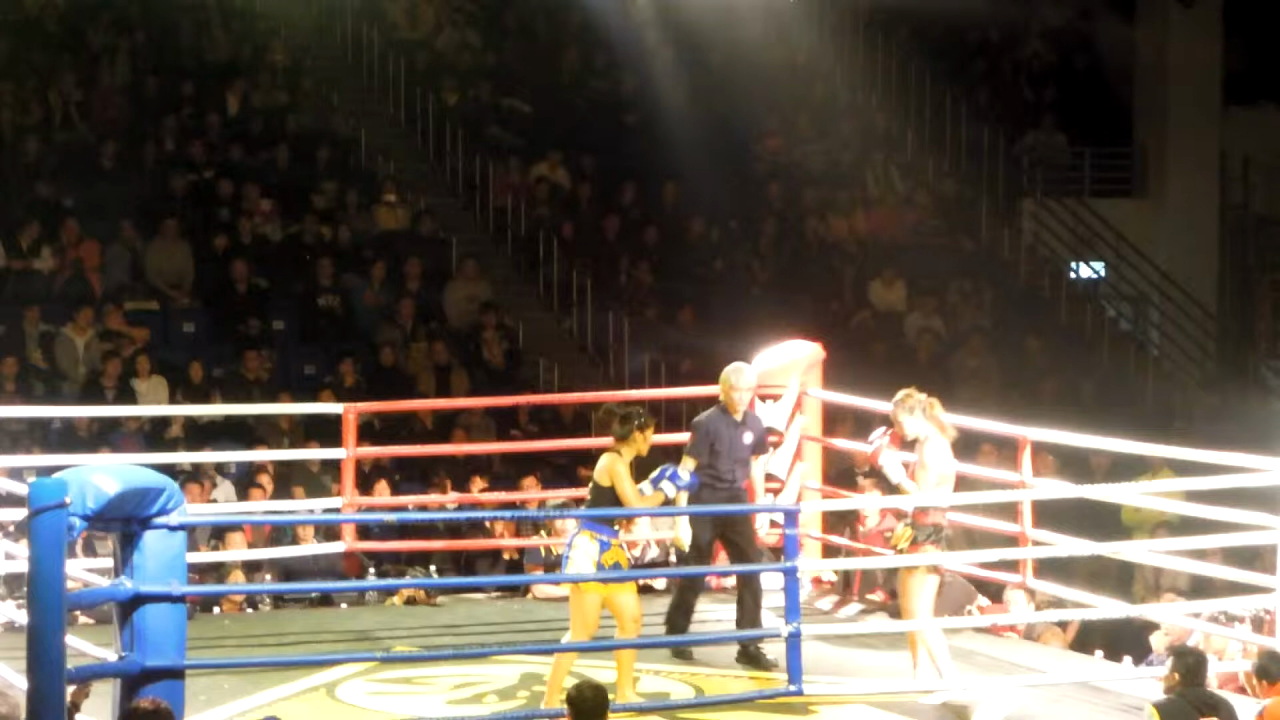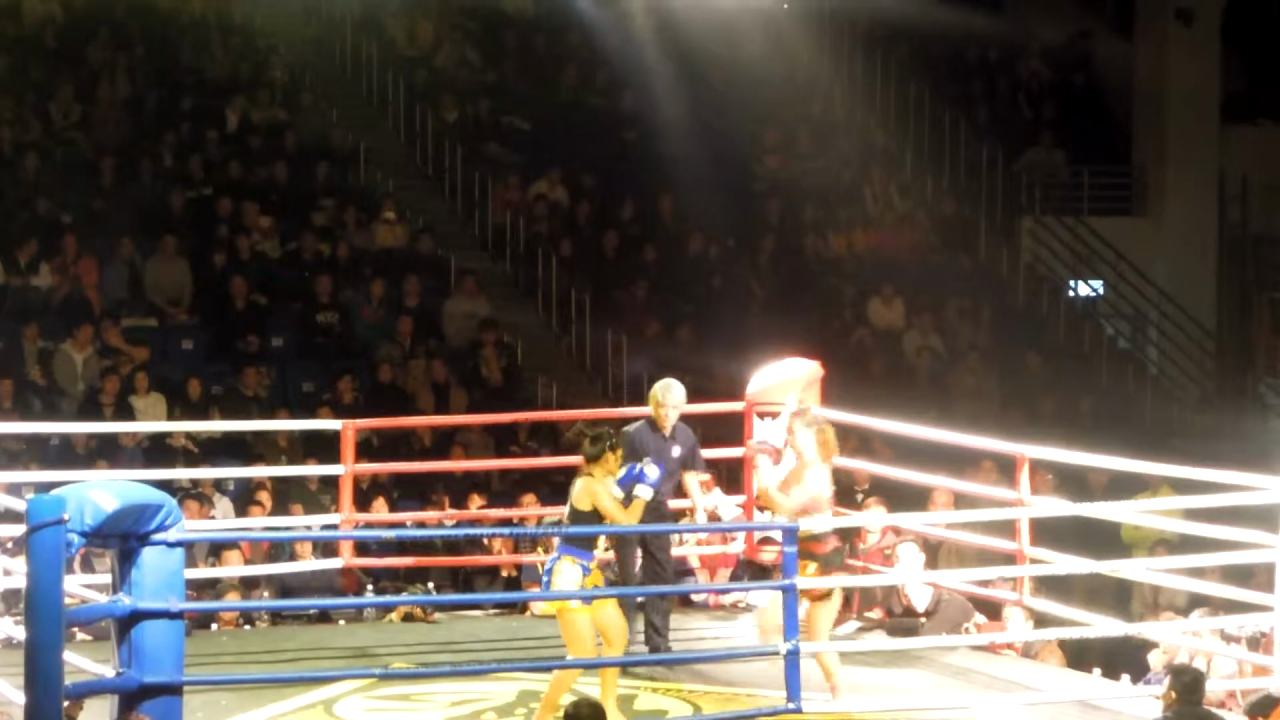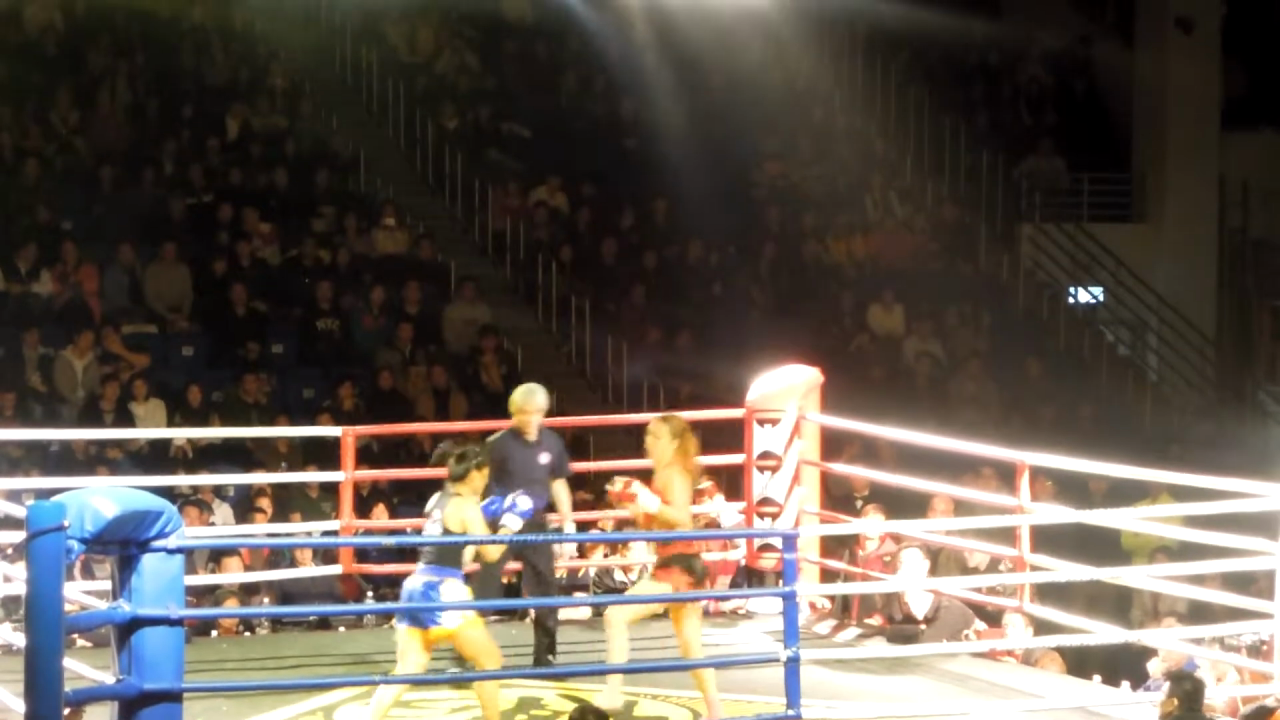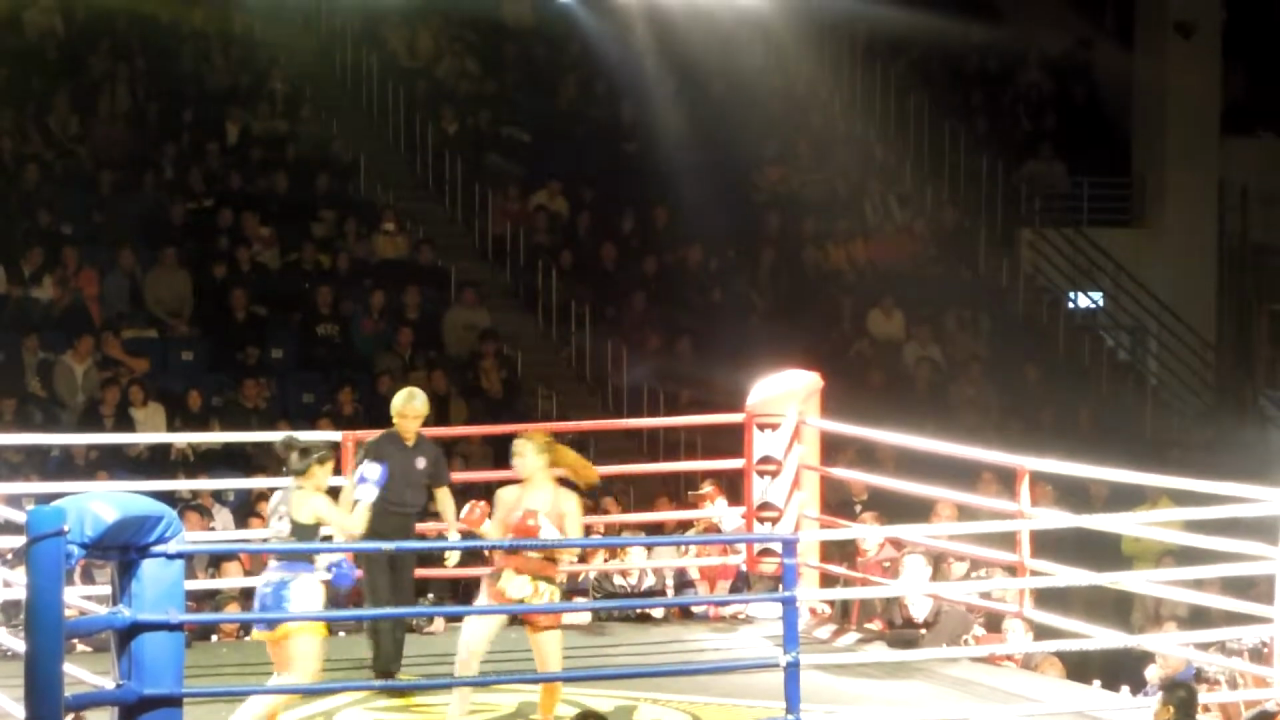
dt=0.7s
person 1, frame 1
left shoulder: (935, 447)
right shoulder: (923, 445)
left elbow: (919, 493)
right elbow: (912, 487)
left wrist: (892, 467)
right wrist: (890, 455)
left hip: (929, 533)
right hip: (917, 531)
left knee: (919, 616)
right knee: (910, 613)
left ankle: (950, 681)
right ankle: (919, 677)
person 1, frame 2
left shoulder: (815, 471)
right shoulder: (796, 465)
left elbow: (785, 508)
right elbow: (770, 500)
left wrist: (765, 478)
right wrist: (767, 472)
left hip: (823, 559)
right hip: (801, 557)
left knee: (817, 640)
right knee: (768, 621)
left ankle: (839, 697)
person 1, frame 3
left shoulder: (673, 474)
right shoulder: (662, 474)
left elbow: (683, 519)
right elbow: (649, 522)
left wrist: (652, 503)
right wrist: (629, 504)
left hip: (678, 566)
right hip: (679, 565)
left knee: (616, 616)
right knee: (690, 647)
person 1, frame 4
left shoulder: (566, 498)
right shoulder: (507, 494)
left elbow: (573, 550)
right elbow: (496, 535)
left wrist: (549, 536)
right wrist: (482, 526)
left hip: (543, 587)
right hip: (506, 579)
left knee: (551, 674)
right knee: (470, 647)
person 2, frame 1
left shoulder: (754, 423)
right shoulder: (707, 422)
right elbow: (686, 469)
left wrist: (761, 501)
right wrist: (682, 517)
left hip: (735, 500)
right hip: (705, 500)
left knee: (750, 571)
right knee: (695, 573)
left ankle: (749, 647)
right ankle: (676, 635)
person 2, frame 2
left shoulder: (685, 436)
right shoulder: (634, 434)
left elbow: (690, 475)
left wrist: (700, 511)
left hip: (658, 511)
left knee: (663, 578)
right knee: (628, 579)
left ankle: (658, 646)
person 2, frame 3
left shoulder: (553, 443)
right shoulder: (498, 445)
left elbow: (559, 483)
left wrist: (569, 522)
left hip: (535, 525)
left knee: (545, 593)
right knee: (486, 590)
left ankle: (544, 656)
person 2, frame 4
left shoulder: (430, 450)
right shoulder: (376, 446)
left elbow: (442, 492)
left wrist: (453, 535)
left hip: (405, 531)
right hip: (375, 529)
left knee: (400, 603)
right knee: (379, 601)
left ankle: (386, 671)
right ankle: (386, 673)
person 3, frame 1
left shoulder: (619, 462)
right shoulder: (614, 461)
right elbow: (636, 507)
left wrist: (653, 485)
right wrist: (669, 487)
left hip: (607, 547)
right hip: (590, 548)
left knee: (631, 618)
right knee: (582, 631)
left ankle: (624, 691)
right ankle: (550, 701)
person 3, frame 2
left shoulder: (587, 482)
right shoulder: (591, 485)
right elbow: (625, 523)
left wrist: (621, 486)
right wrist: (644, 489)
left hip: (583, 569)
right hip: (569, 571)
left knee: (617, 633)
right knee: (583, 654)
person 3, frame 3
left shoulder: (437, 500)
right shoulder: (466, 506)
right elbow: (490, 553)
left wrist: (480, 518)
right wrist: (512, 519)
left hip: (415, 588)
right hip: (442, 592)
left knee: (407, 669)
right knee: (490, 661)
person 3, frame 4
left shoulder: (279, 498)
right shoulder: (312, 499)
right elbow: (352, 530)
left wrist: (328, 563)
right wrist: (367, 492)
left hip: (271, 586)
right hip: (297, 588)
left knee: (285, 674)
right knee: (301, 677)
